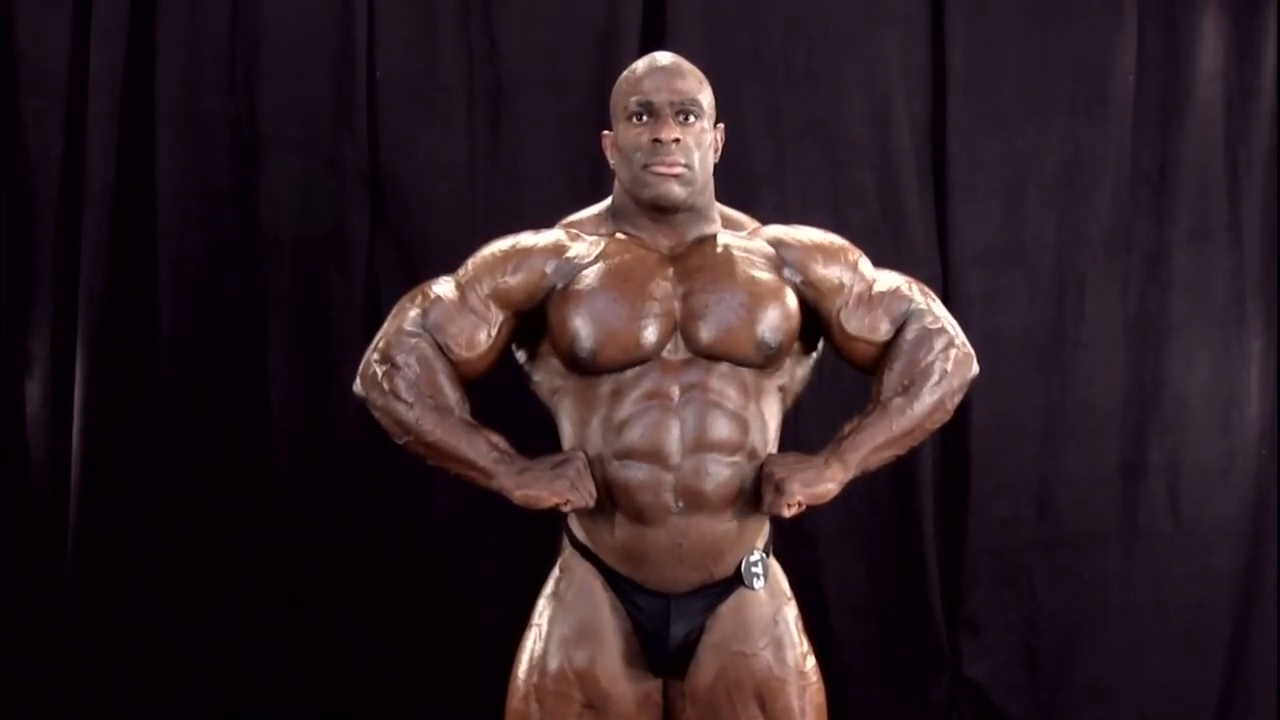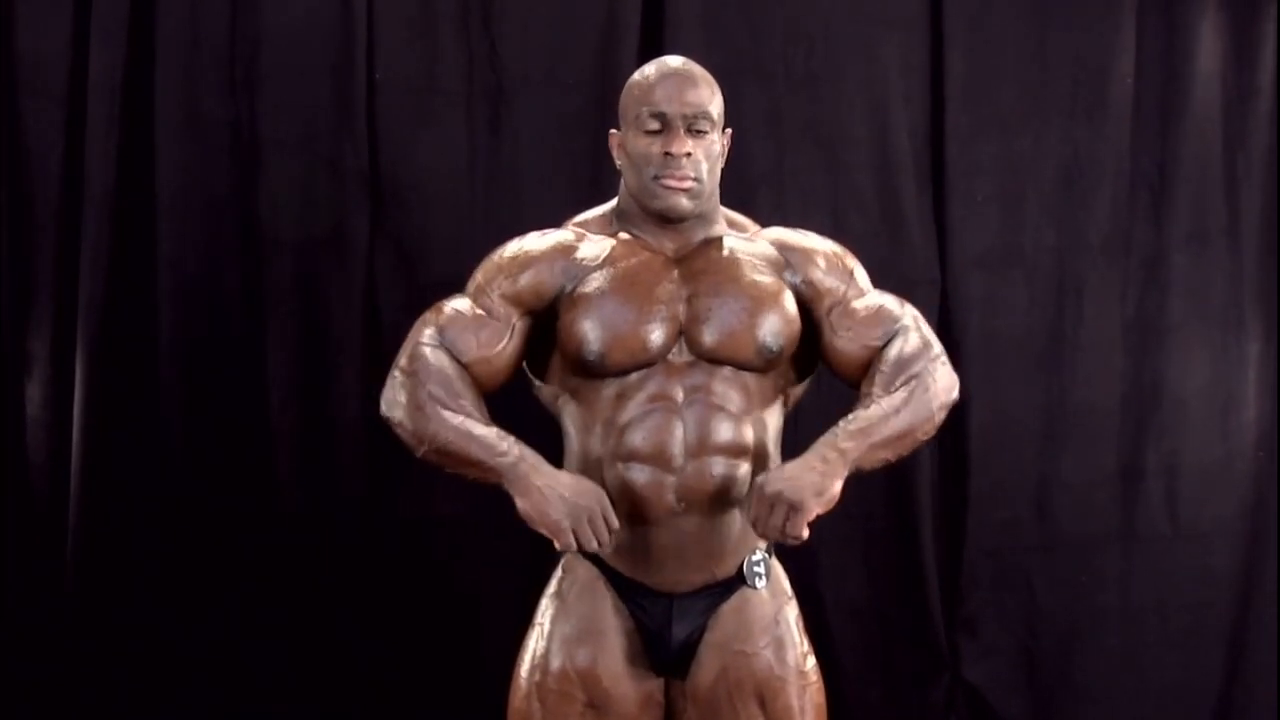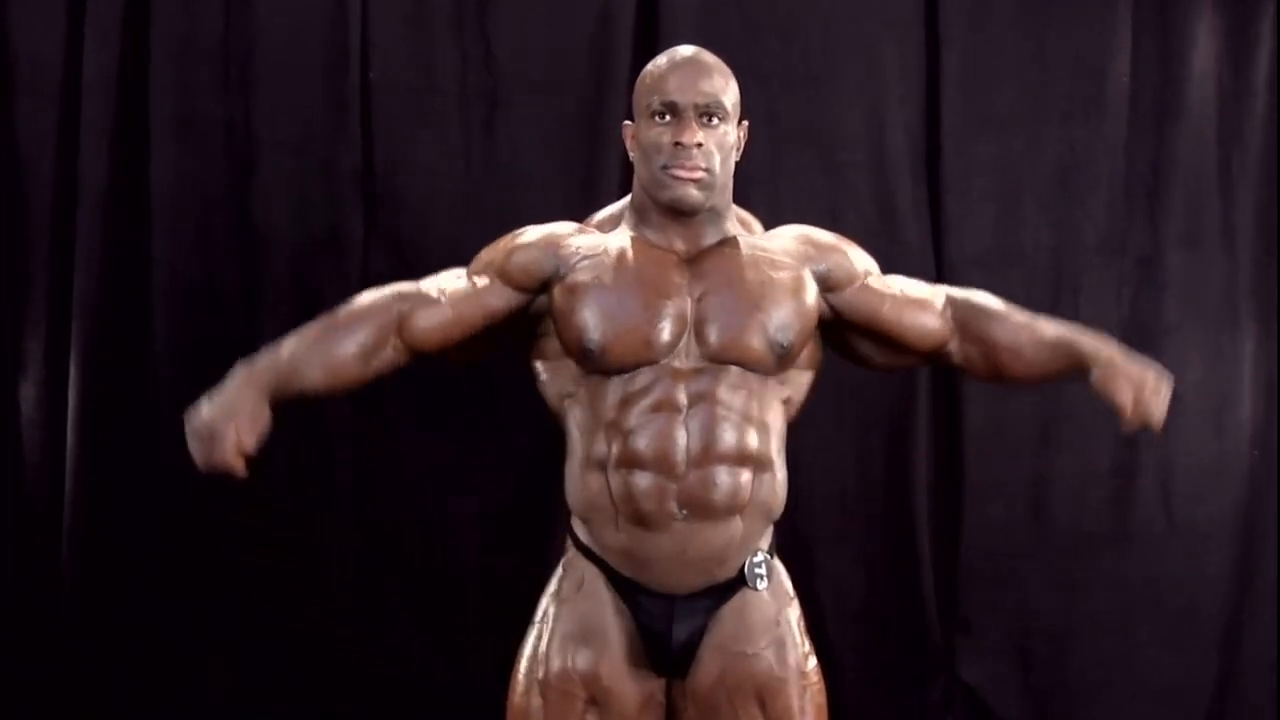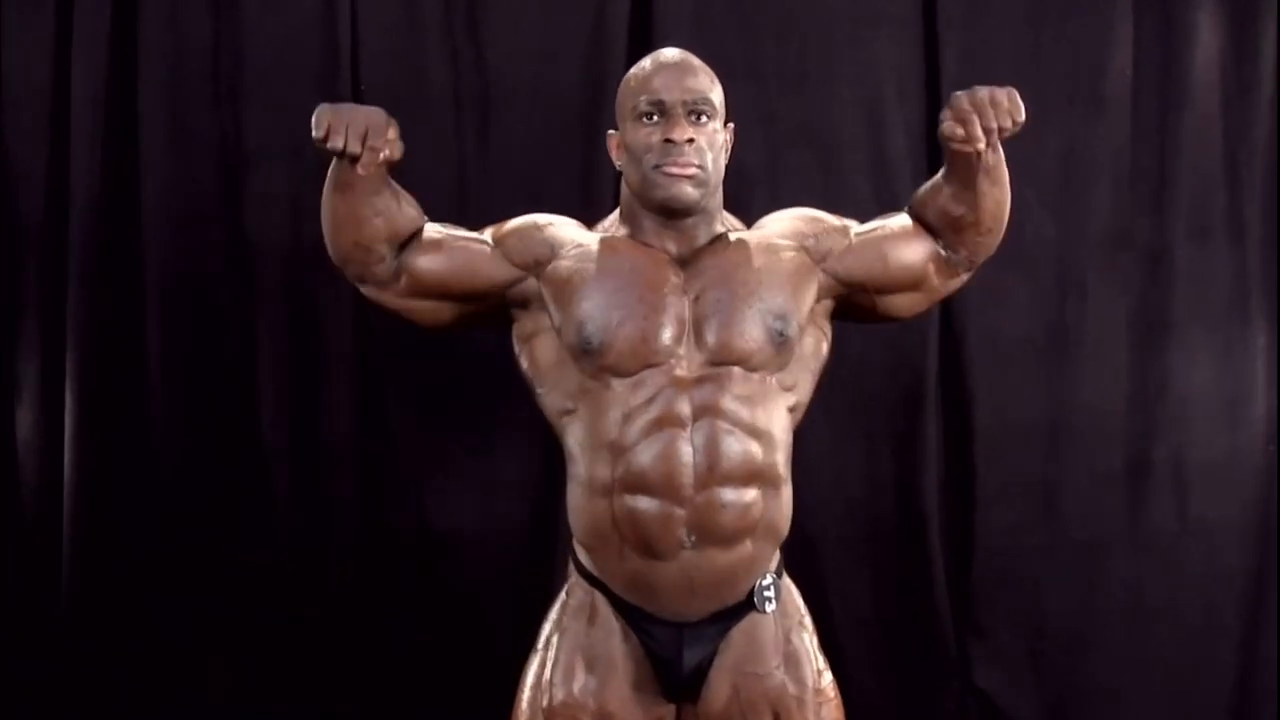
dt=0.5s
person 1, frame 1
left shoulder: (794, 261)
right shoulder: (544, 263)
left elbow: (942, 349)
right elbow: (393, 362)
left wrist: (837, 463)
right wrist: (508, 470)
left hip: (743, 600)
right hip: (596, 599)
person 1, frame 2
left shoulder: (797, 264)
right shoulder: (547, 265)
left elbow: (922, 368)
right elbow: (416, 382)
left wrist: (830, 458)
right wrist: (526, 472)
left hip: (744, 600)
right hip: (596, 599)
person 1, frame 3
left shoulder: (806, 264)
right shoulder: (557, 259)
left elbow: (954, 323)
right elbow: (397, 320)
left wrist: (1092, 352)
right wrist: (256, 378)
left hip: (747, 606)
right hip: (597, 603)
person 1, frame 4
left shoulder: (803, 256)
right shoulder: (549, 261)
left elbow: (953, 242)
right elbow: (381, 258)
left wrist: (976, 150)
right wrist: (355, 162)
left hip: (756, 627)
right hip: (604, 625)
